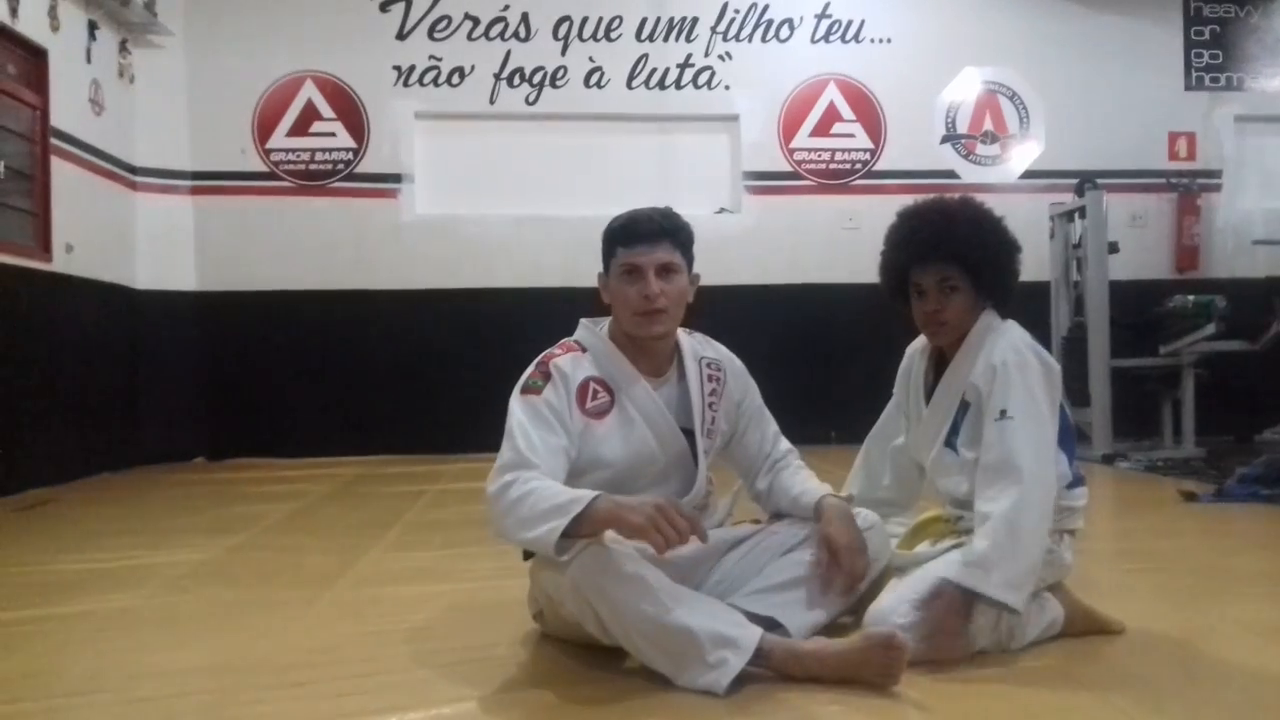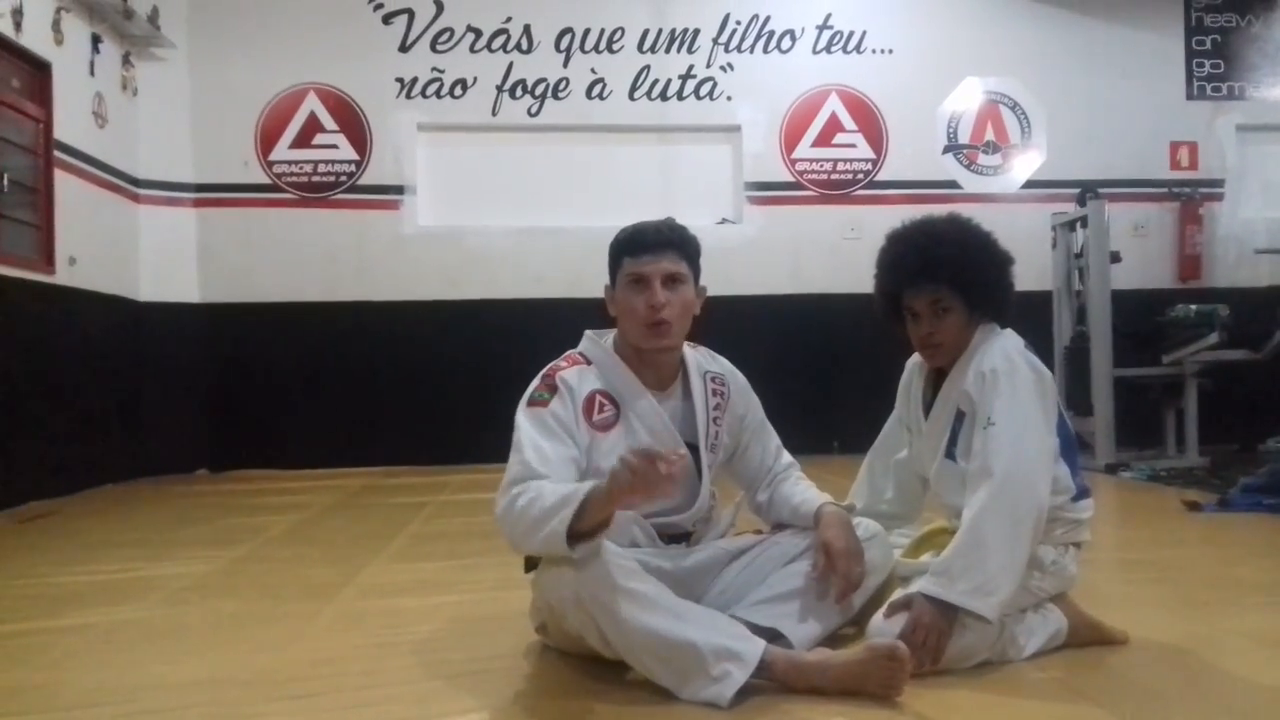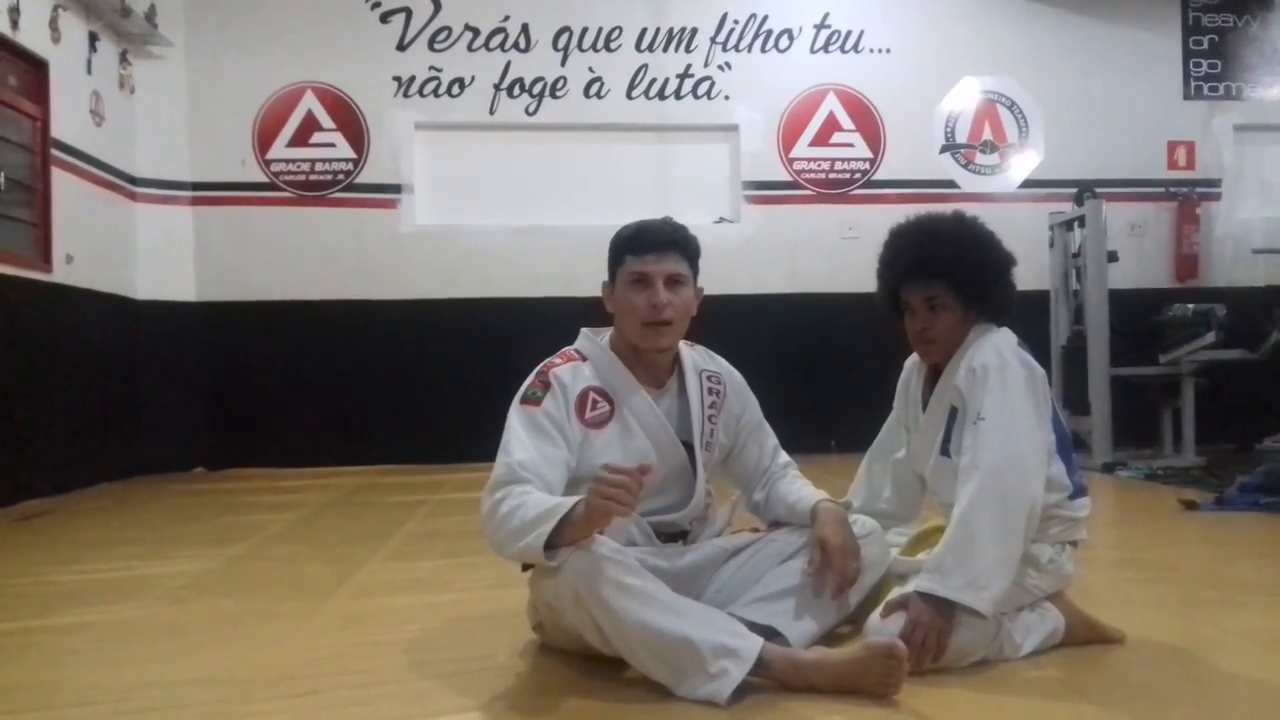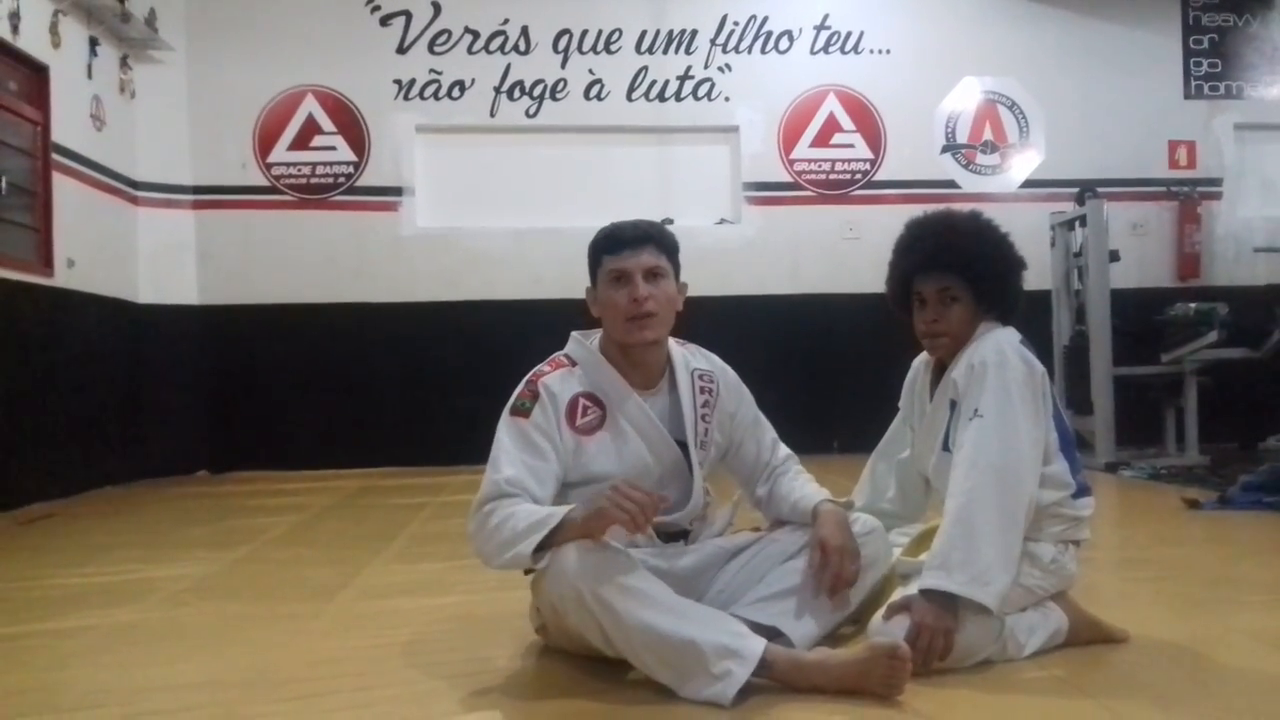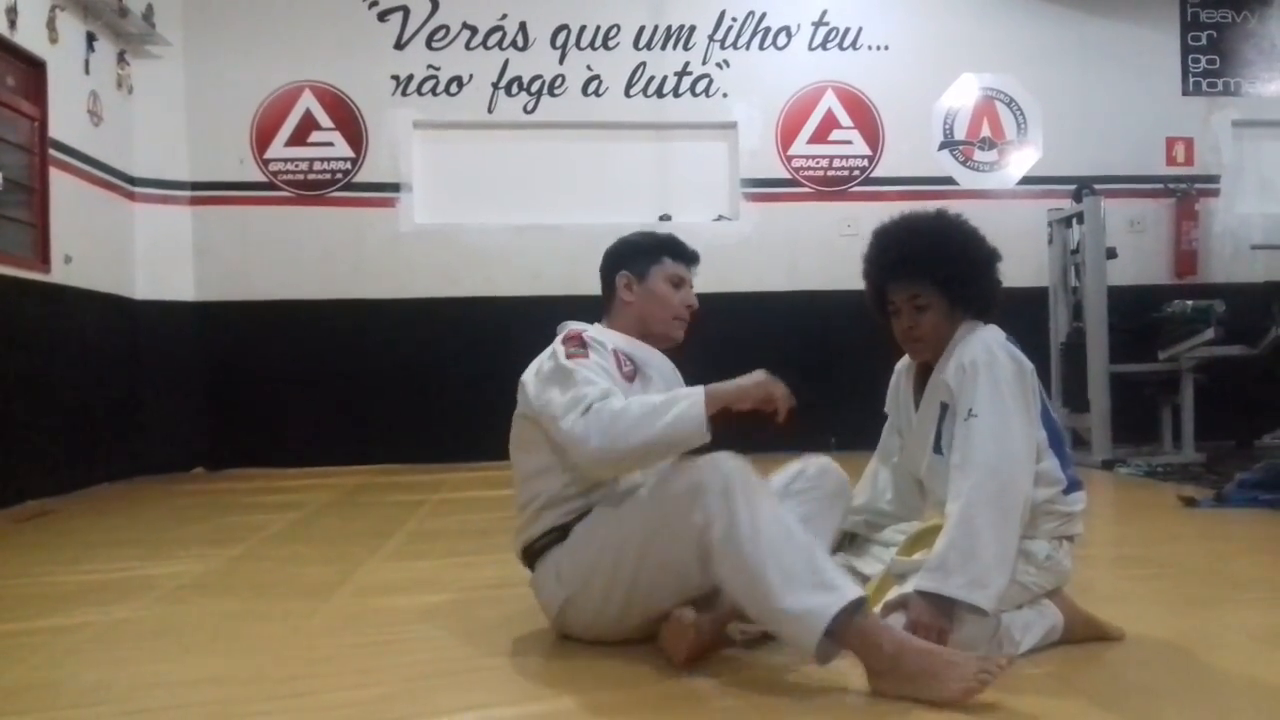
dt=1s
person 1, frame 1
left shoulder: (717, 367)
right shoulder: (559, 374)
left elbow: (772, 464)
right elbow: (513, 497)
left wrist: (830, 507)
right wrist: (611, 512)
left hip: (695, 560)
right hip: (607, 569)
left knee: (864, 535)
right knee: (580, 560)
right ankle: (789, 653)
person 1, frame 2
left shoulder: (719, 380)
right shoulder: (564, 386)
left elbow: (774, 476)
right elbow: (520, 519)
left wrist: (828, 514)
right wrist: (615, 491)
left hip: (699, 569)
right hip: (600, 584)
left knee: (866, 542)
right knee: (573, 573)
left ankle: (715, 644)
right ankle: (793, 664)
person 1, frame 3
left shoulder: (716, 380)
right shoulder: (559, 384)
left elbow: (771, 475)
right elbow: (507, 514)
left wrist: (825, 510)
right wrist: (584, 513)
left hip: (696, 569)
right hip: (603, 582)
left knee: (863, 540)
right knee: (576, 570)
left ankle: (722, 640)
right ankle: (790, 663)
person 1, frame 4
left shoulder: (709, 377)
right shoulder: (551, 390)
left elbow: (772, 468)
right elbow: (494, 525)
left wrist: (825, 511)
right wrist: (583, 519)
left hip: (696, 569)
right hip: (603, 579)
left knee: (863, 539)
right knee: (572, 570)
left ankle: (722, 640)
right ankle: (793, 664)
person 1, frame 5
left shoulder: (645, 366)
right shoulder: (578, 350)
right elbow: (600, 436)
right wrist: (721, 395)
left hip: (651, 572)
right hip: (583, 576)
left knee: (821, 477)
right knee: (719, 479)
right ankle: (884, 650)
person 2, frame 1
left shoulder: (1011, 359)
right shoulder: (919, 357)
left elbow: (1022, 487)
right elbow: (890, 458)
left wrist: (970, 584)
left hip: (1025, 535)
right hip: (962, 524)
left knee: (892, 625)
left ankle: (1052, 611)
right ankle: (1030, 602)
person 2, frame 2
left shoulder: (1005, 369)
right shoulder: (921, 372)
left elbow: (1008, 496)
right elbow: (893, 469)
left wrist: (947, 594)
left hip: (1033, 544)
right hip: (976, 536)
left knee: (896, 638)
left ankle: (1056, 621)
right ankle: (1032, 610)
person 2, frame 3
left shoulder: (997, 366)
right shoulder: (918, 370)
left elbow: (998, 490)
right elbow: (892, 469)
left wrist: (944, 593)
left hip: (1031, 543)
right hip: (976, 537)
left knee: (895, 636)
left ankle: (1054, 620)
right ankle: (1028, 611)
person 2, frame 4
left shoulder: (998, 363)
right shoulder: (925, 370)
left elbow: (989, 486)
right elbow: (896, 470)
left wrist: (946, 591)
left hip: (1033, 542)
right hip: (982, 537)
left knee: (898, 636)
left ankle: (1058, 619)
right ankle: (1033, 610)
person 2, frame 5
left shoulder: (986, 361)
right shoulder: (908, 373)
left elbow: (989, 490)
right elbow: (893, 473)
left wrist: (942, 590)
left hip: (1025, 541)
right hip: (966, 532)
left knee: (899, 632)
left ankle: (1053, 617)
